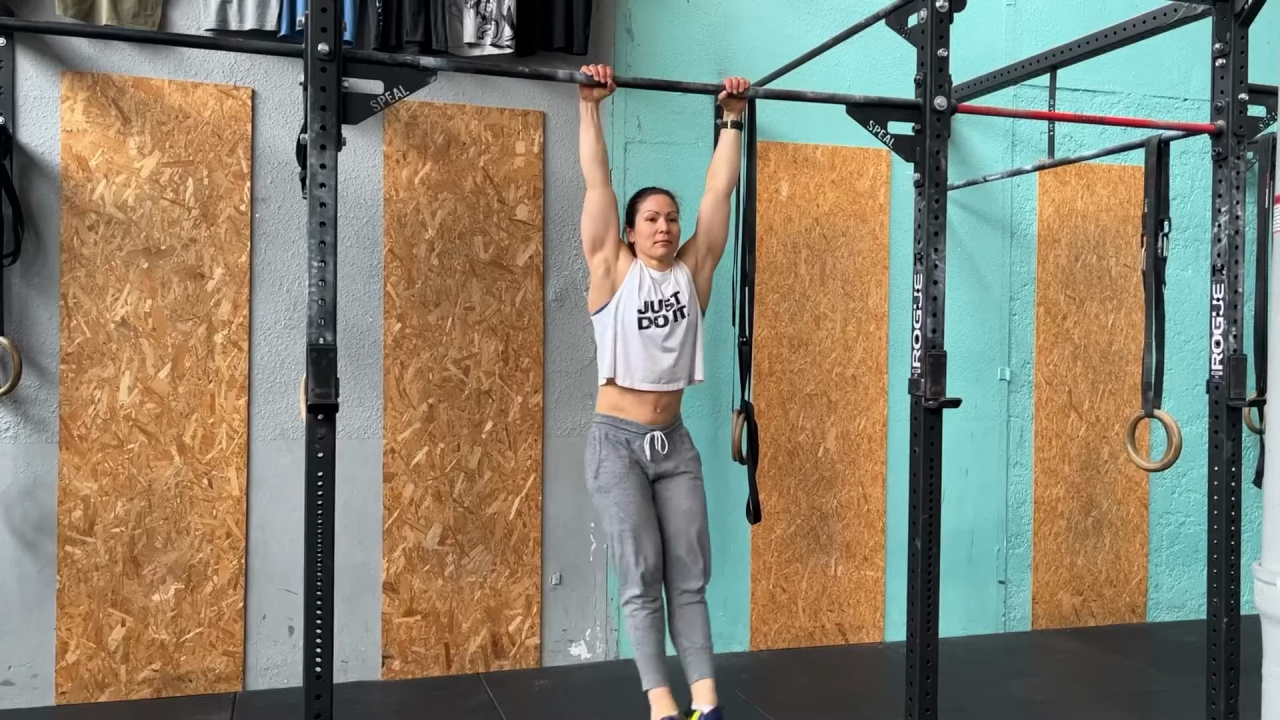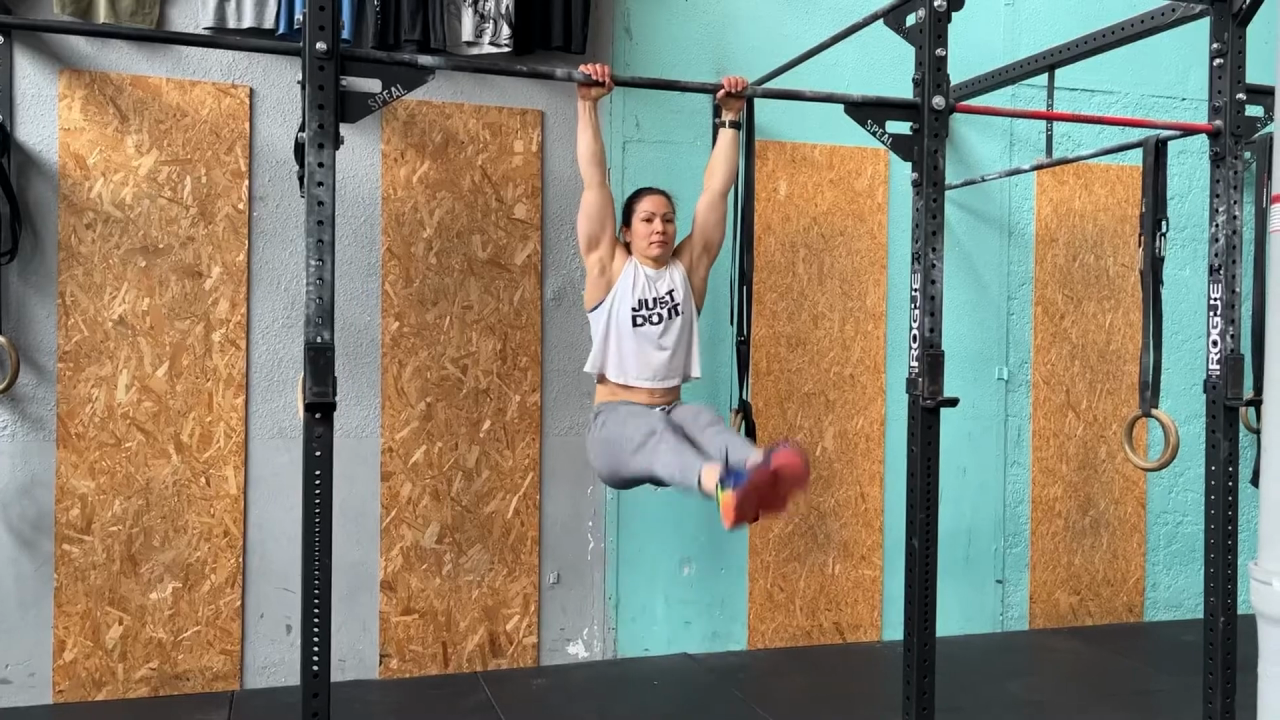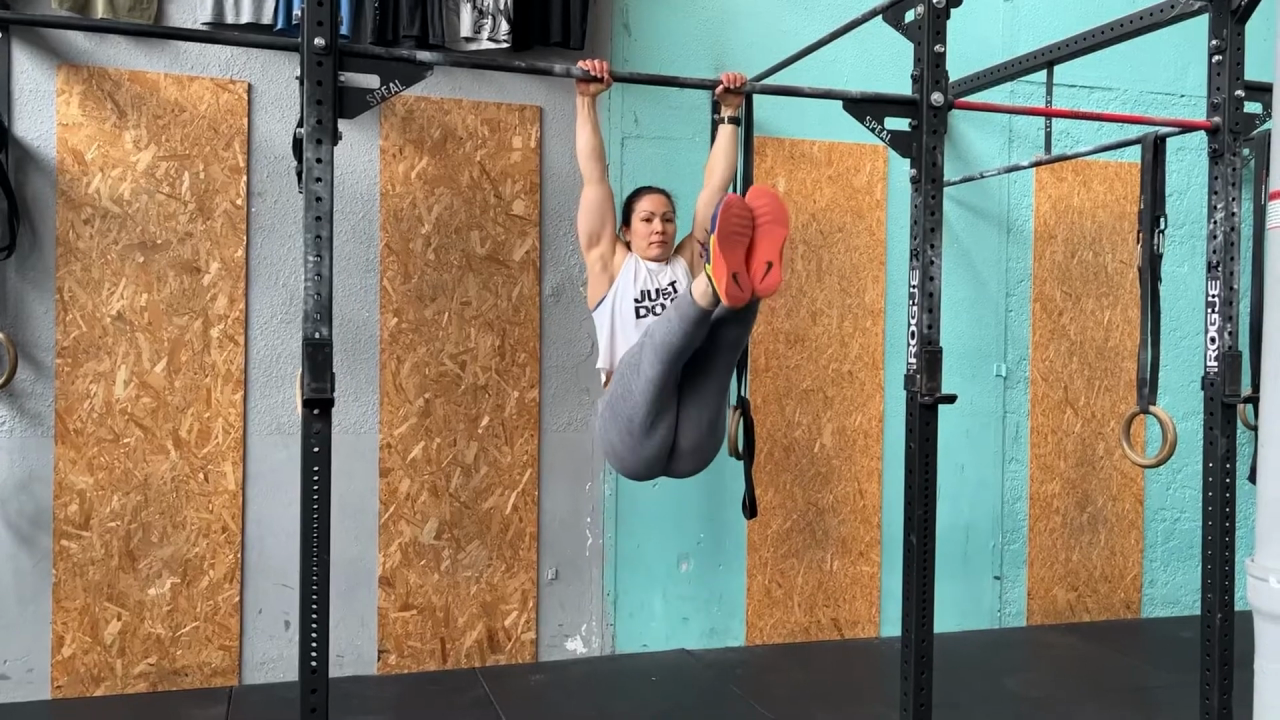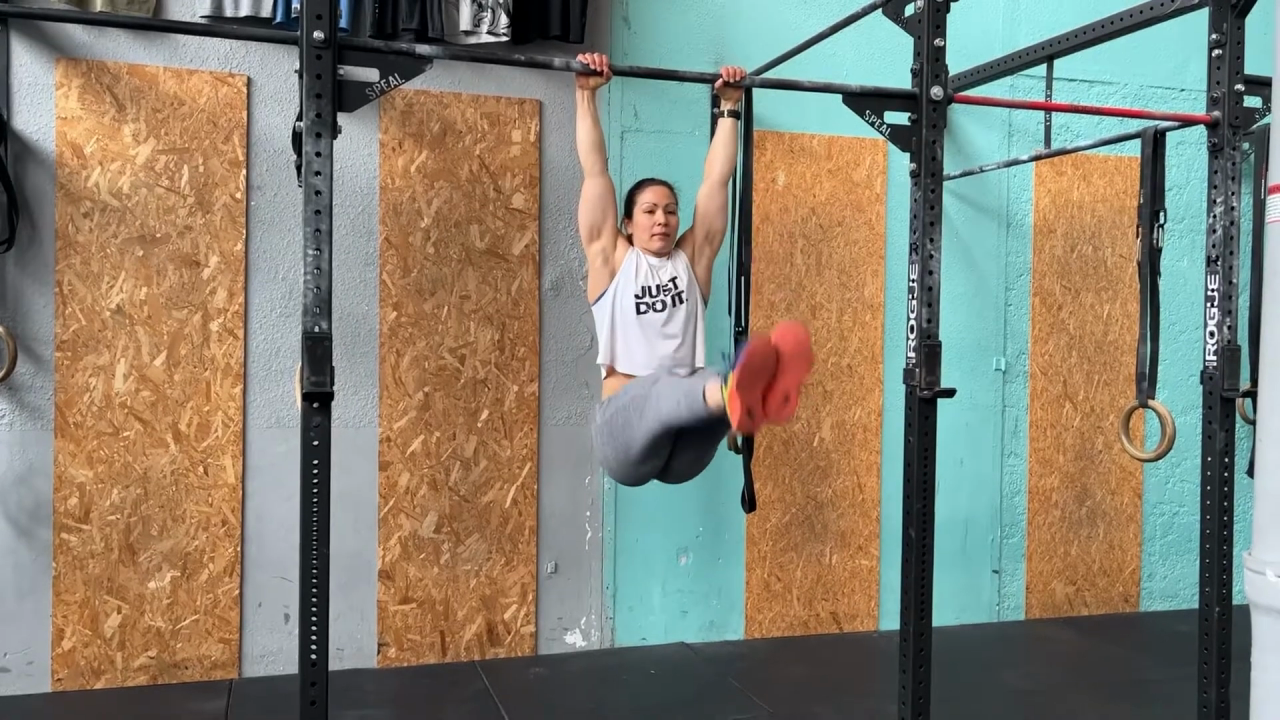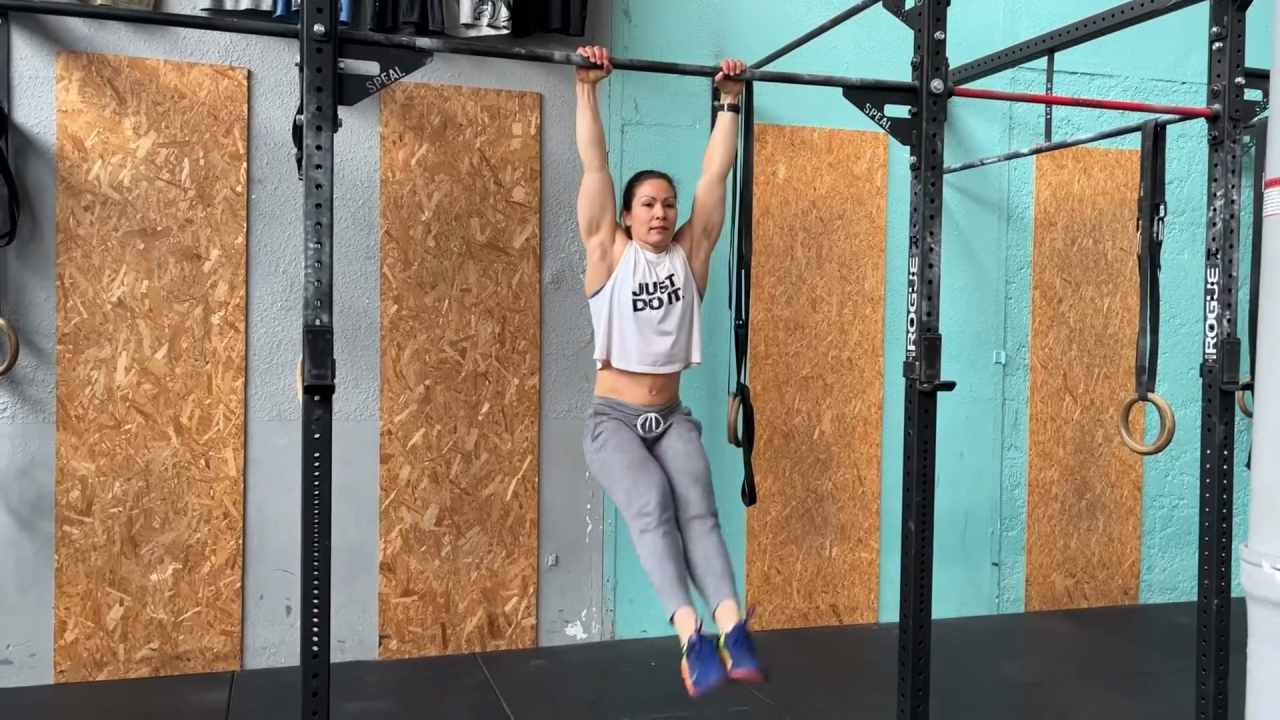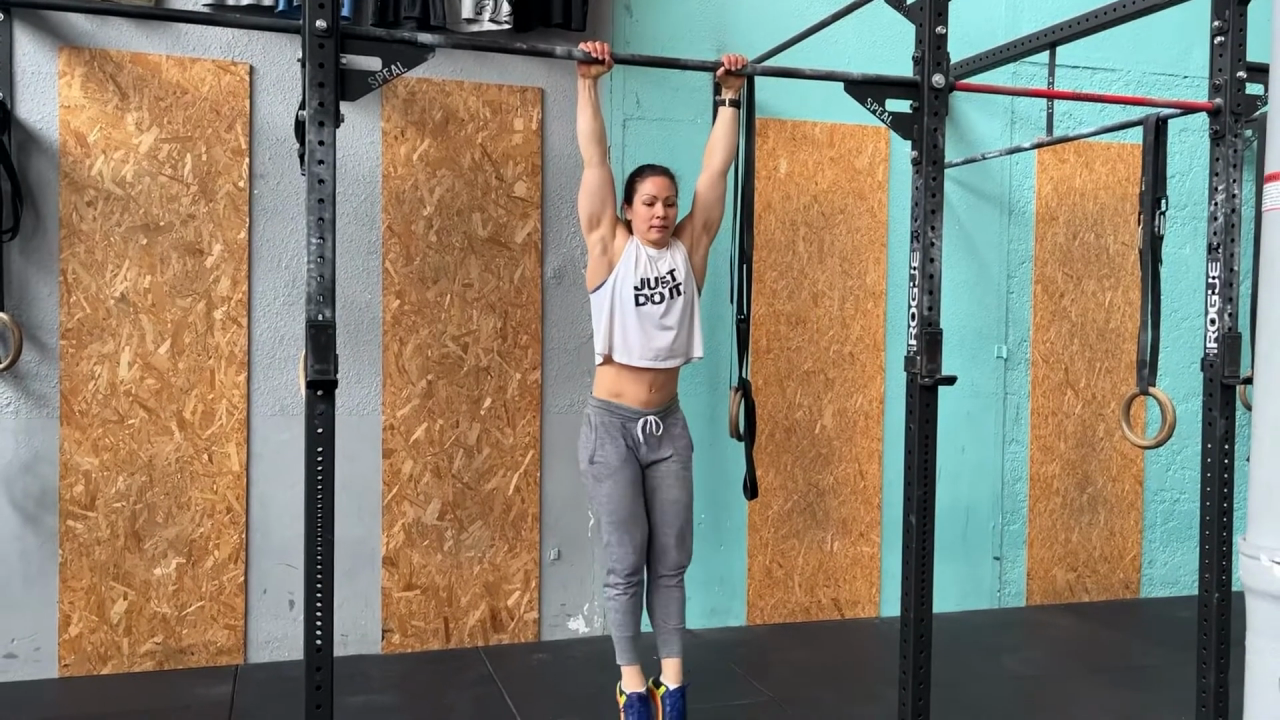
dt=0.4s
person 1, frame 1
left shoulder: (693, 270)
right shoulder: (612, 270)
left elbow: (719, 192)
right elbow: (597, 183)
left wrist: (733, 119)
right wrist: (589, 105)
left hip: (673, 442)
right hip: (616, 441)
left knee: (690, 578)
right knee: (642, 576)
person 1, frame 2
left shoulder: (687, 271)
right shoulder: (609, 271)
left elbow: (716, 191)
right elbow: (594, 183)
left wrist: (730, 117)
right wrist: (589, 105)
left hip: (672, 423)
right hip: (618, 432)
left knee: (708, 425)
right knee: (654, 430)
left ankle: (756, 468)
right ankle: (728, 484)
person 1, frame 3
left shoulder: (690, 265)
right shoulder: (610, 266)
left elbow: (716, 186)
right elbow: (595, 178)
left wrist: (730, 113)
right wrist: (586, 101)
left hip: (693, 442)
right hip: (635, 432)
left knee: (720, 325)
right knee: (662, 336)
left ankle: (742, 283)
right ankle: (716, 283)
person 1, frame 4
left shoulder: (691, 261)
right shoulder: (611, 261)
left elbow: (717, 180)
right elbow: (595, 173)
left wrist: (729, 107)
right wrist: (586, 94)
left hip: (681, 443)
right hip: (624, 423)
left knee: (709, 386)
right knee: (662, 392)
left ankle: (757, 397)
right ankle: (735, 397)
person 1, frame 5
left shoulder: (689, 253)
right shoulder: (609, 253)
left elbow: (714, 177)
right elbow: (594, 168)
left wrist: (729, 102)
right wrist: (587, 89)
left hip: (672, 419)
right hip: (613, 419)
left knee: (698, 508)
right knee: (650, 504)
left ankle: (732, 633)
right ankle: (690, 633)
person 1, frame 6
left shoulder: (689, 250)
right shoulder: (609, 249)
left elbow: (716, 170)
right elbow: (594, 161)
left wrist: (730, 96)
right wrist: (587, 82)
left hip: (668, 425)
right hip: (611, 424)
left knee: (671, 561)
right knee: (624, 563)
